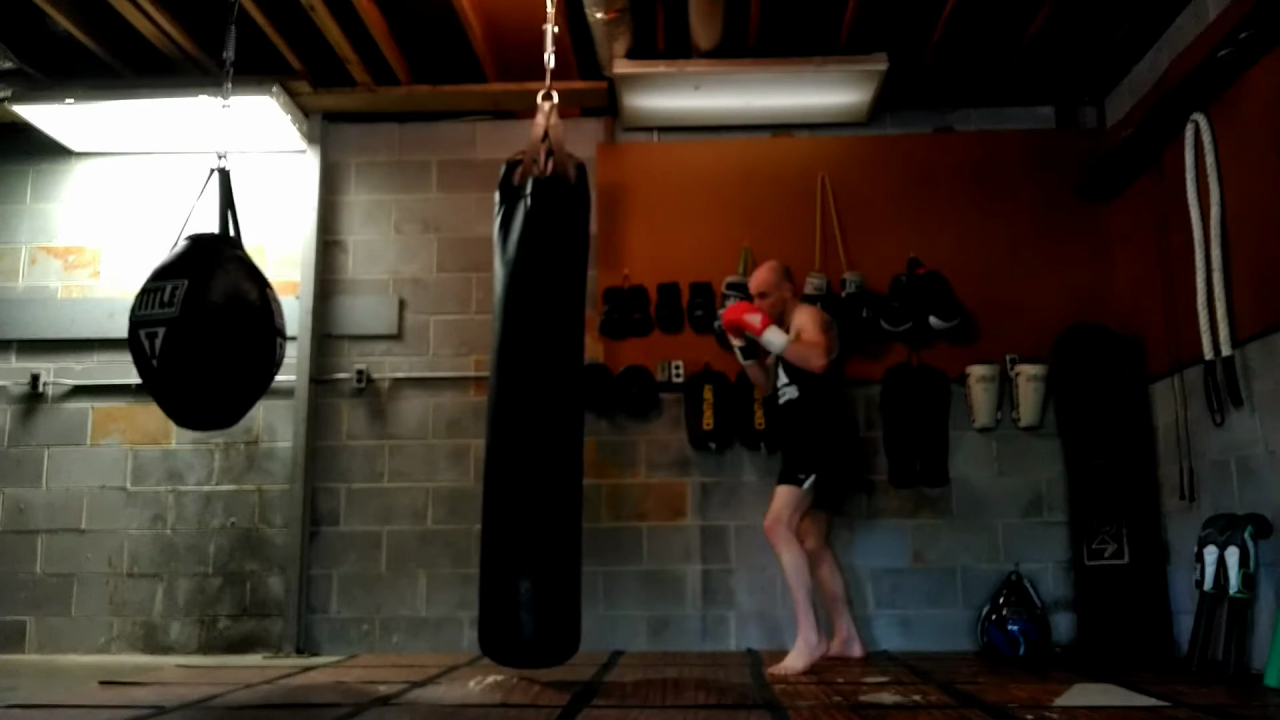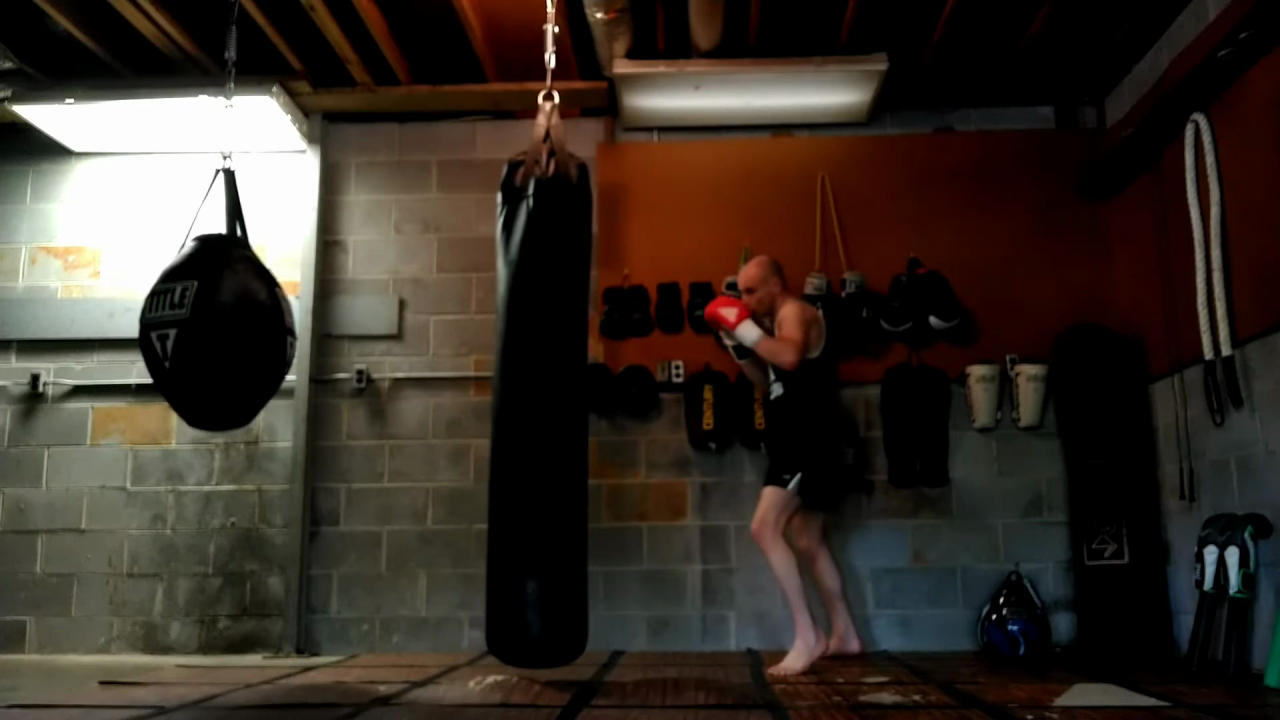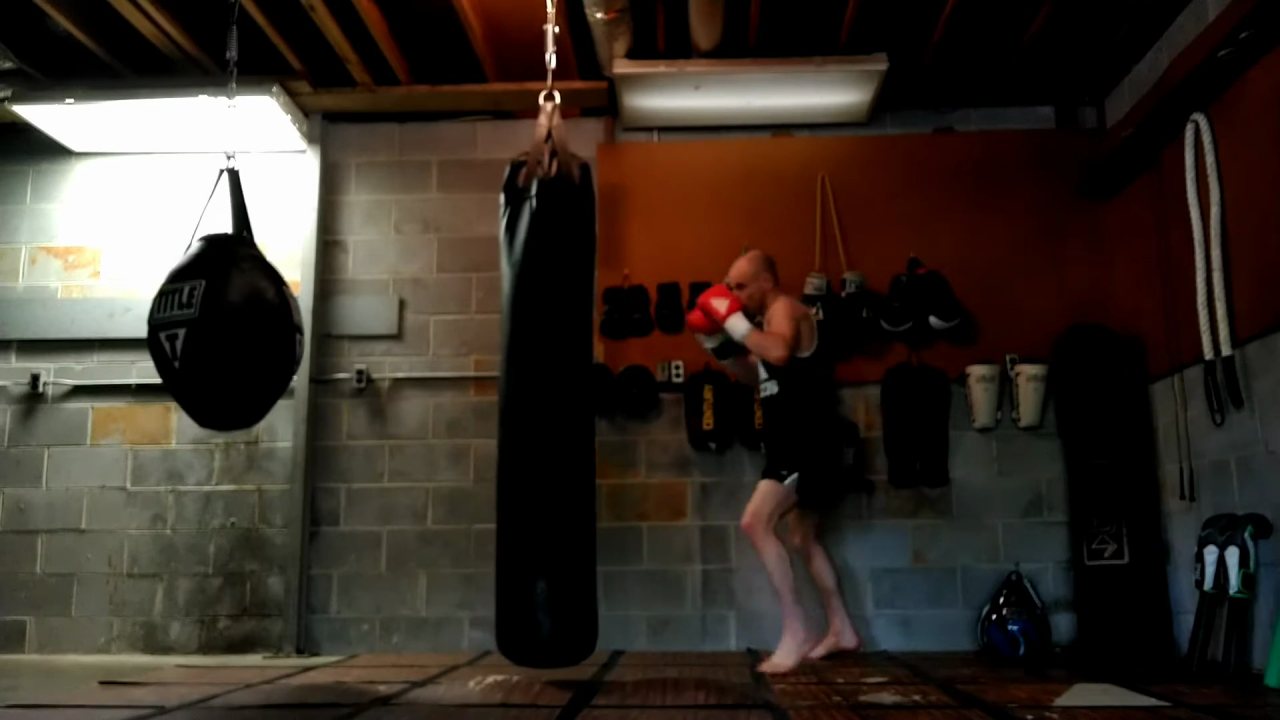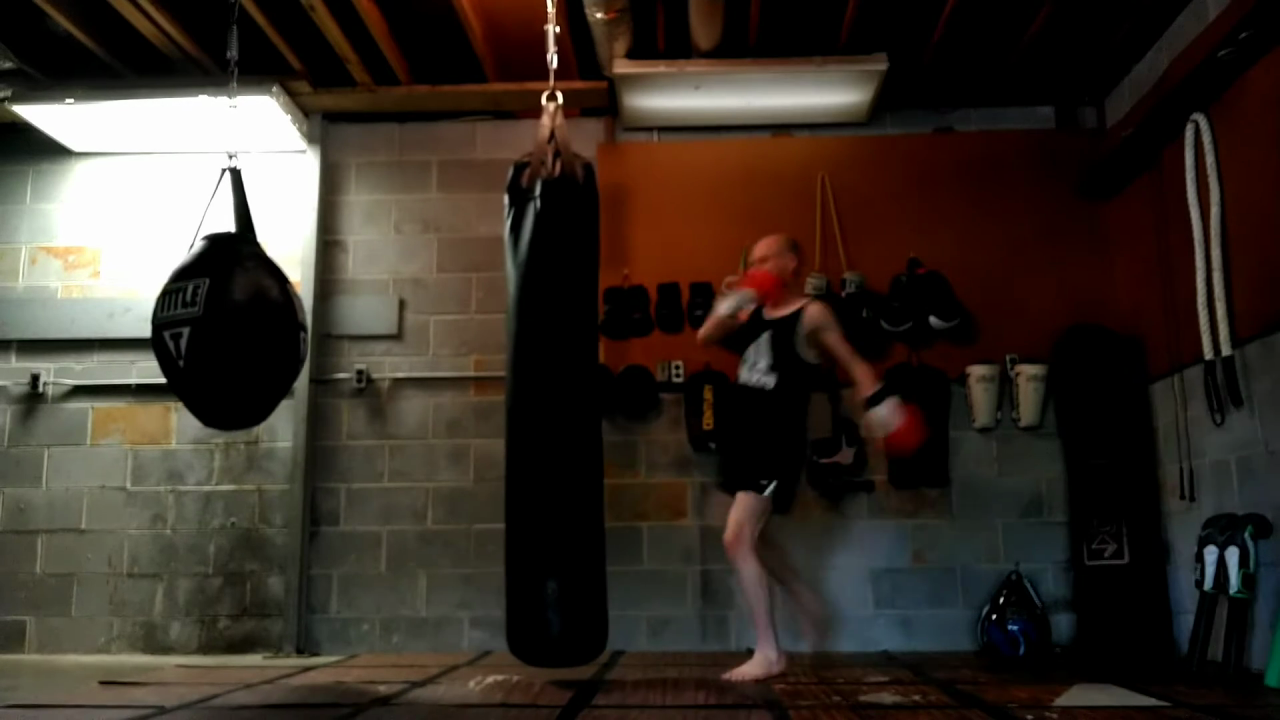
dt=0.2s
person 1, frame 1
left shoulder: (809, 317)
right shoulder: (787, 328)
left elbow: (818, 361)
right elbow: (768, 383)
left wrist: (765, 332)
right wrist: (744, 343)
left hip: (818, 445)
right hip: (808, 448)
left knee: (778, 525)
right knee: (813, 544)
left ankle: (809, 638)
right ankle: (846, 637)
person 1, frame 2
left shoulder: (794, 312)
right shoulder: (778, 321)
left elbow: (789, 358)
right elbow: (766, 379)
left wrist: (742, 326)
right wrist: (734, 340)
left hip: (807, 444)
right hip: (803, 446)
left knee: (765, 528)
right knee: (808, 542)
left ankle: (807, 637)
right ankle: (843, 633)
person 1, frame 3
left shoulder: (785, 308)
right shoulder: (762, 321)
left elbow: (779, 351)
right elbow: (748, 369)
left wrist: (732, 320)
right wrist: (713, 340)
left hip: (806, 440)
right hip: (796, 442)
left knee: (756, 523)
right knee: (803, 538)
left ankle: (795, 631)
right ankle: (841, 629)
person 1, frame 4
left shoulder: (811, 314)
right shoulder: (754, 310)
left elbow: (852, 364)
right elbow: (707, 338)
right wrist: (734, 302)
left hip: (776, 443)
right hip: (744, 435)
left knee: (736, 540)
right knee: (755, 542)
left ankle: (767, 653)
right ankle: (807, 604)
